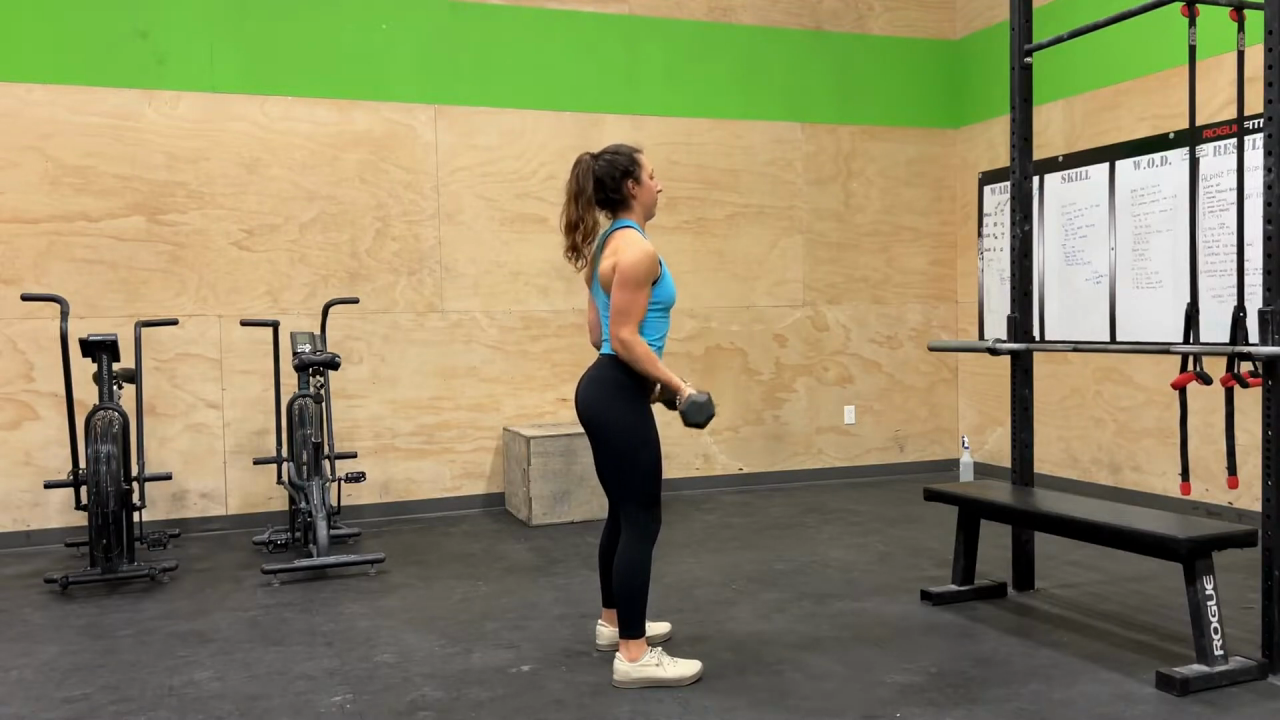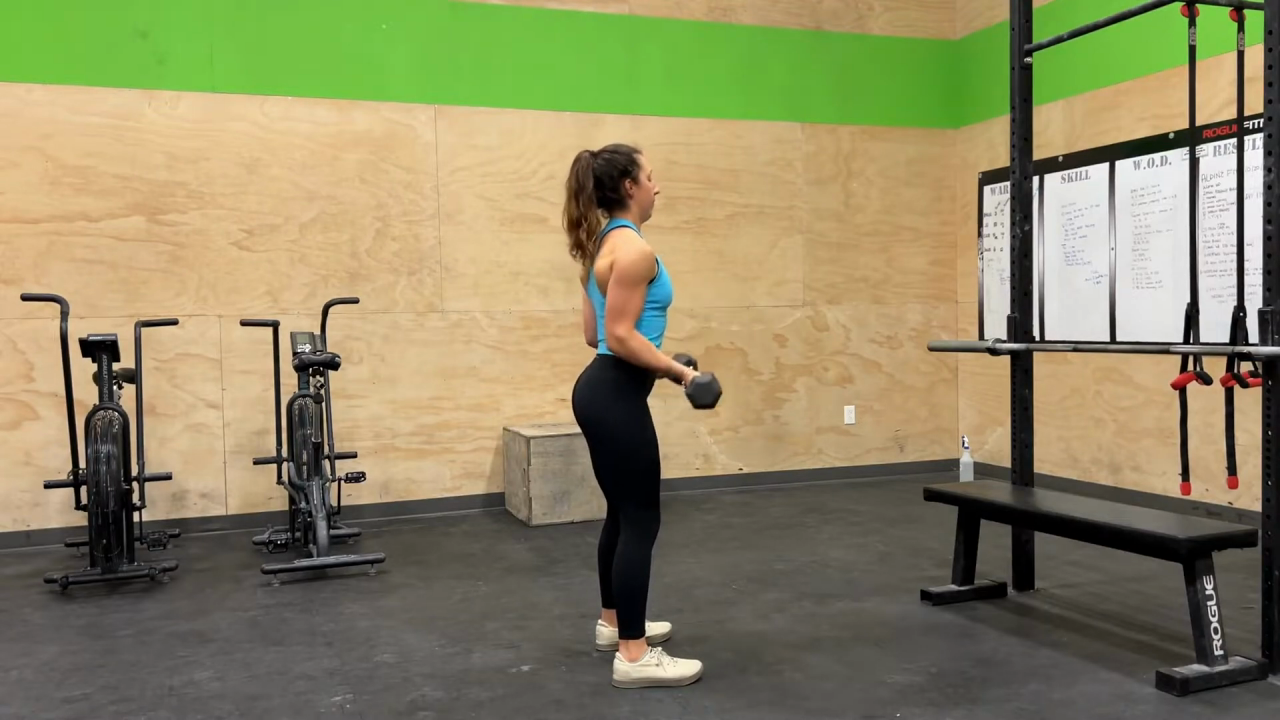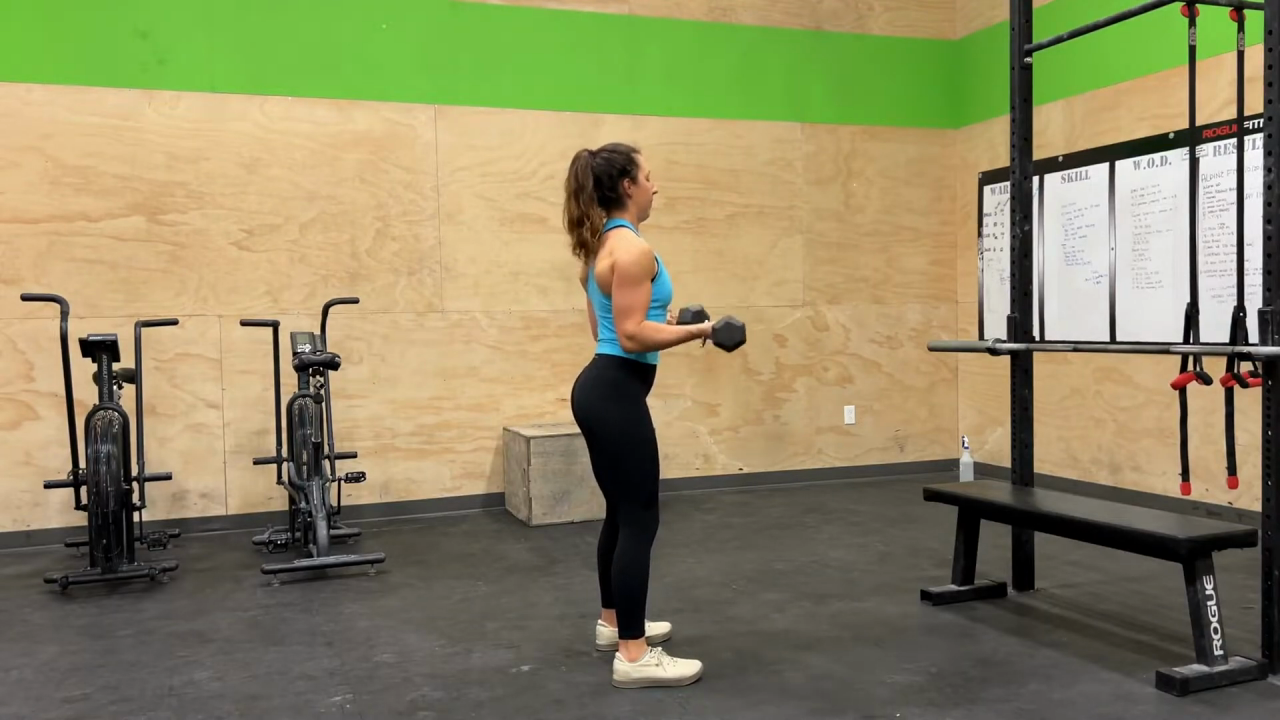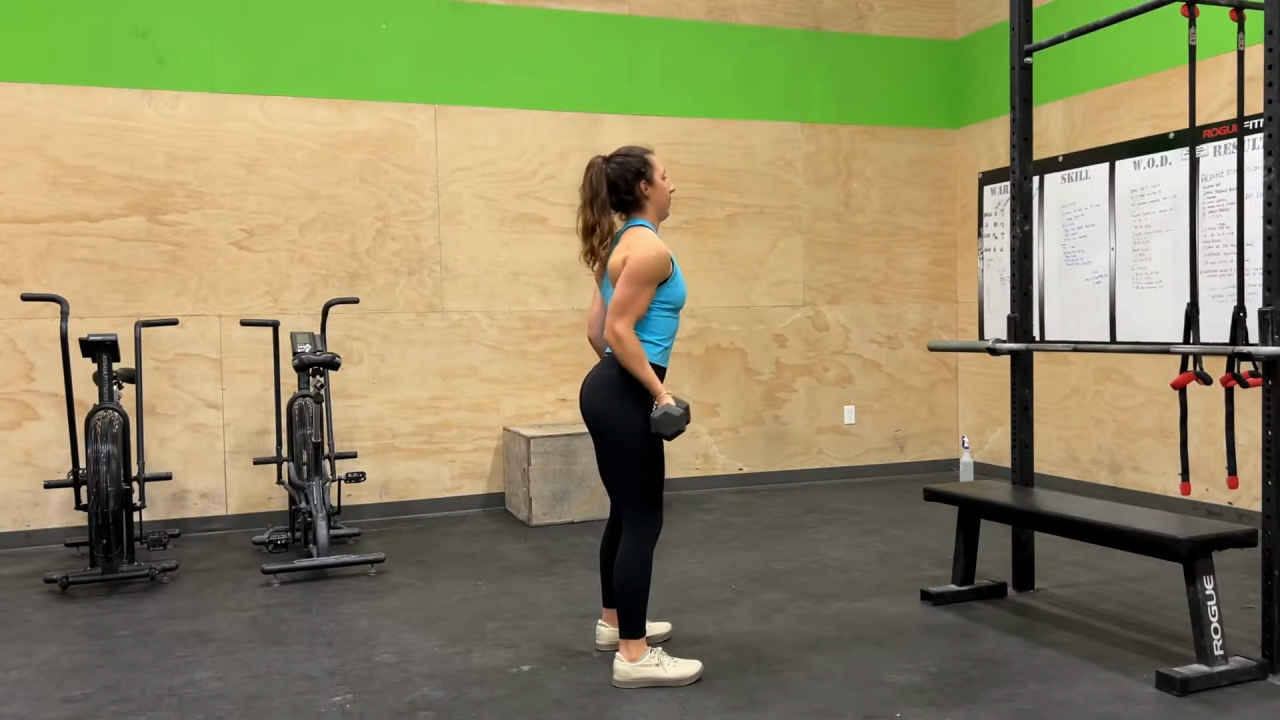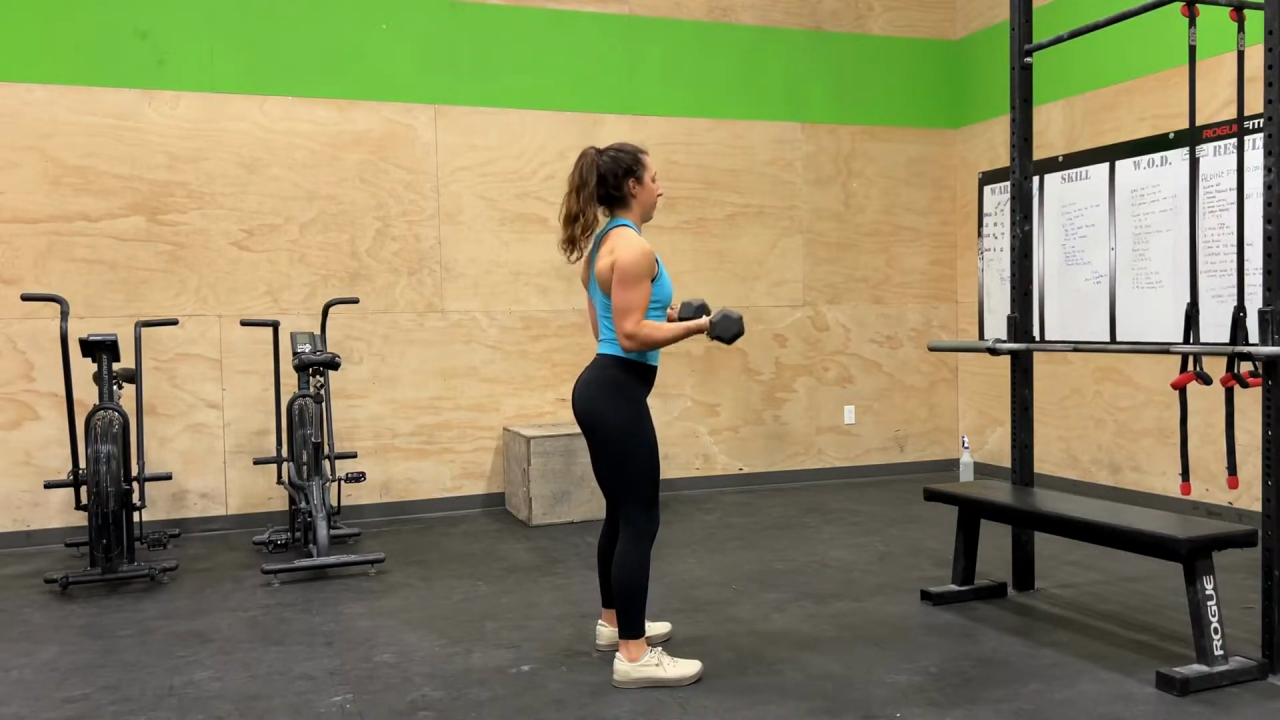
dt=0.5s
person 1, frame 1
left shoulder: (607, 245)
right shoulder: (637, 249)
right elbow: (625, 338)
left wrist: (656, 378)
right wrist: (676, 384)
left hip: (602, 388)
right hip: (619, 397)
left knee: (623, 513)
right knee: (641, 521)
left ankle: (614, 622)
right ankle: (634, 656)
person 1, frame 2
left shoulder: (604, 244)
right shoulder: (633, 249)
right elbow: (621, 336)
left wrist: (660, 362)
right wrist: (677, 371)
left hip: (599, 389)
right hip: (617, 396)
left knee: (622, 513)
right knee: (640, 521)
left ankle: (613, 622)
right ankle: (634, 655)
person 1, frame 3
left shoulder: (602, 244)
right shoulder: (631, 247)
right elbow: (632, 334)
left wrist: (668, 325)
right wrist: (699, 330)
left hip: (599, 387)
right hip: (616, 394)
left knee: (621, 513)
right knee: (639, 520)
left ankle: (613, 622)
right ankle: (633, 657)
person 1, frame 4
left shoulder: (621, 244)
right shoulder: (649, 247)
right elbow: (620, 332)
right wrist: (659, 391)
left hip: (607, 389)
right hip: (624, 396)
left knee: (625, 514)
right knee: (642, 521)
left ankle: (614, 621)
right ankle: (633, 655)
person 1, frame 5
left shoulder: (603, 243)
right shoulder: (631, 246)
right elbow: (632, 334)
left wrist: (667, 315)
right wrist: (695, 326)
left hip: (600, 387)
right hip: (617, 393)
left knee: (622, 513)
right knee: (639, 521)
left ankle: (614, 622)
right ankle: (635, 656)
